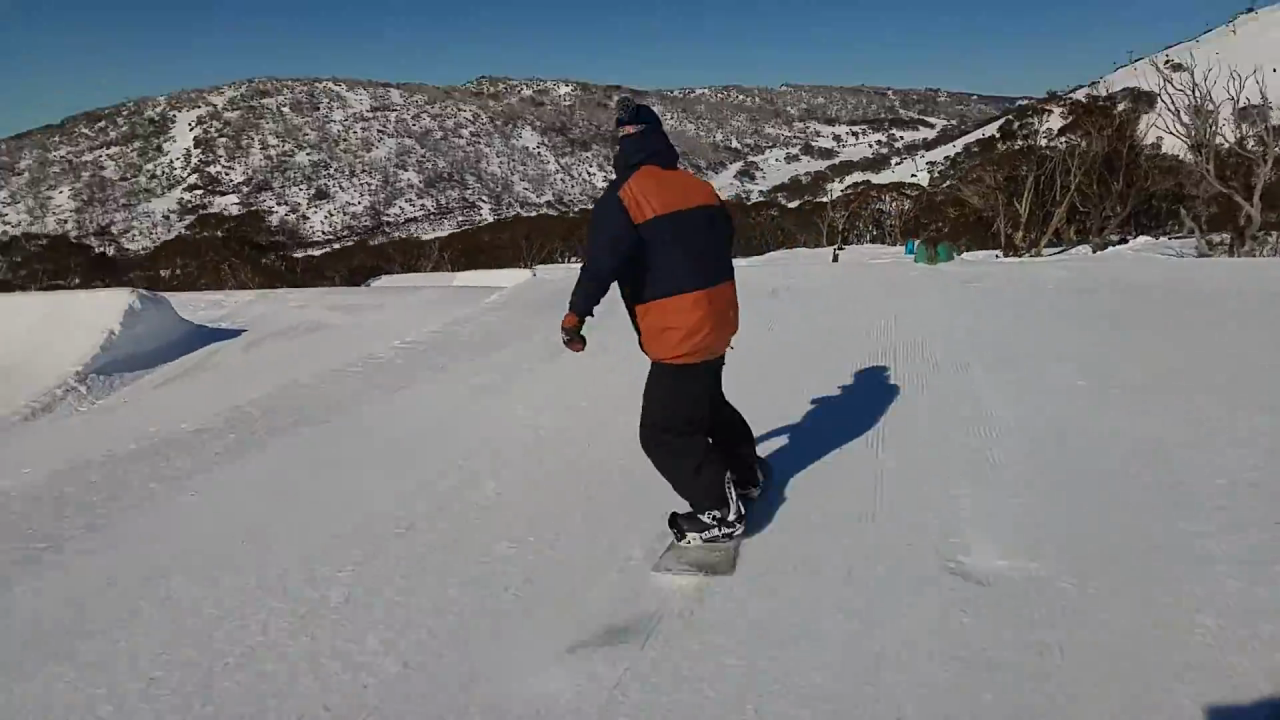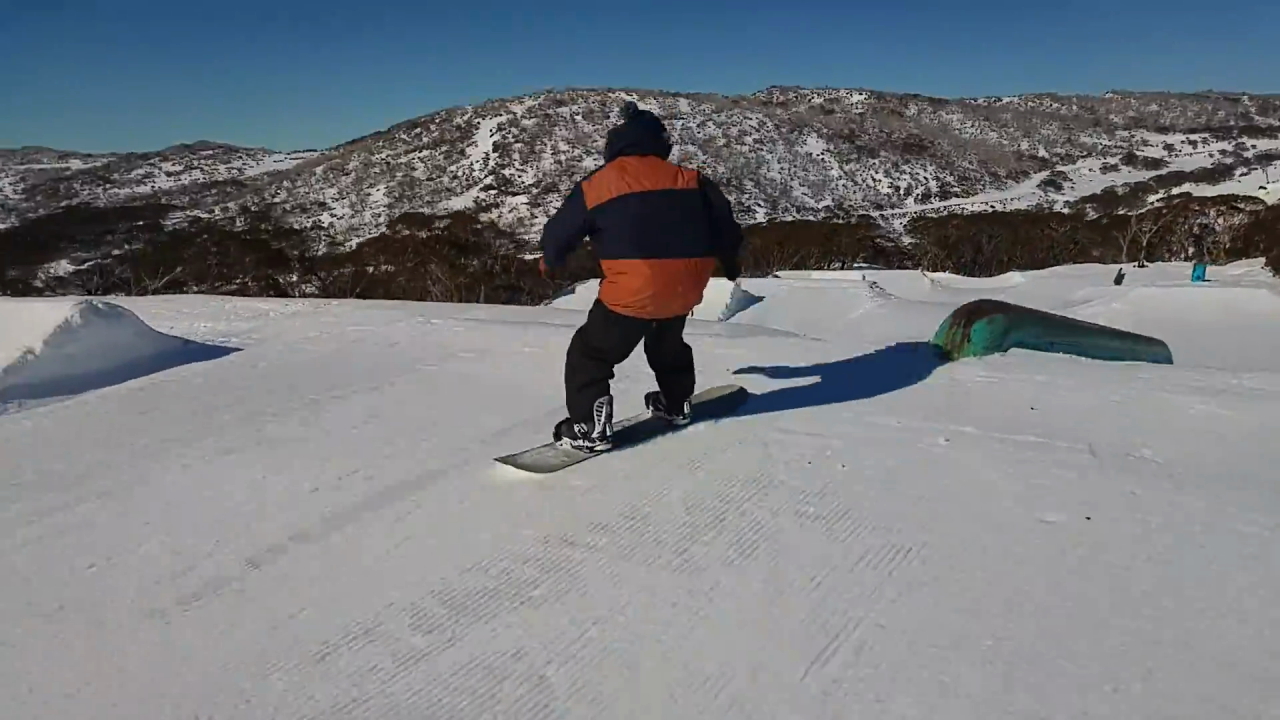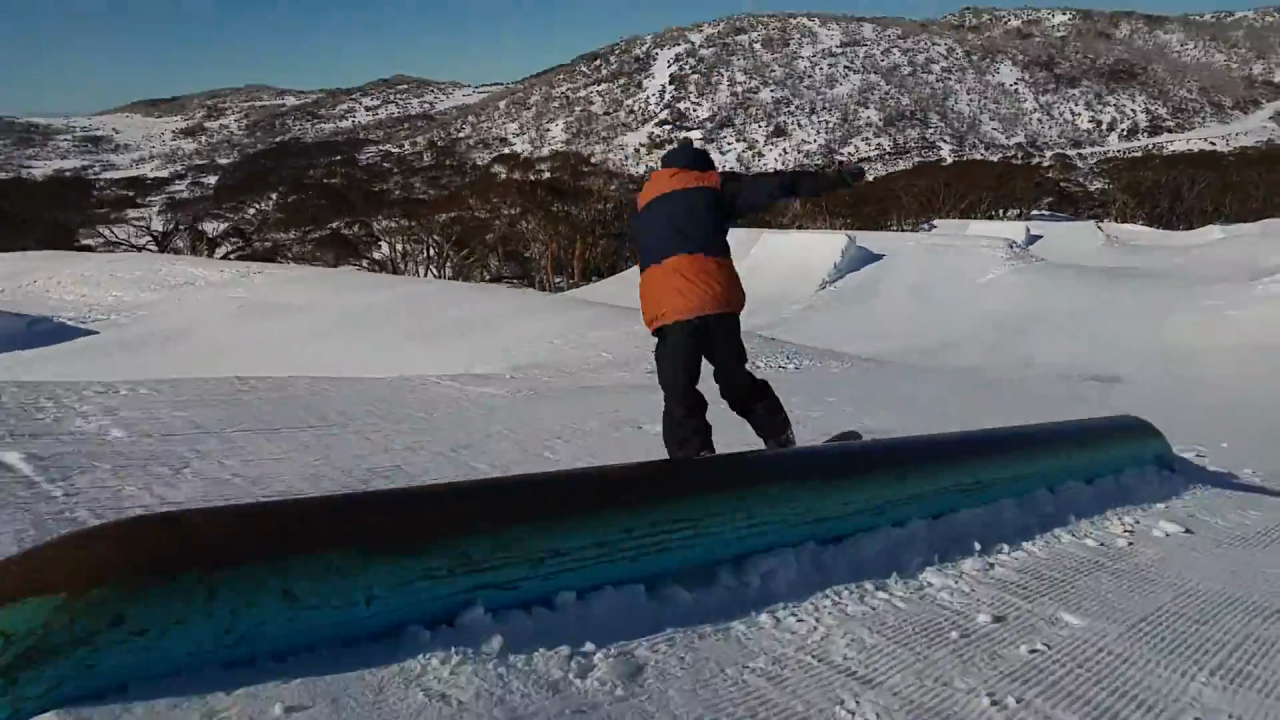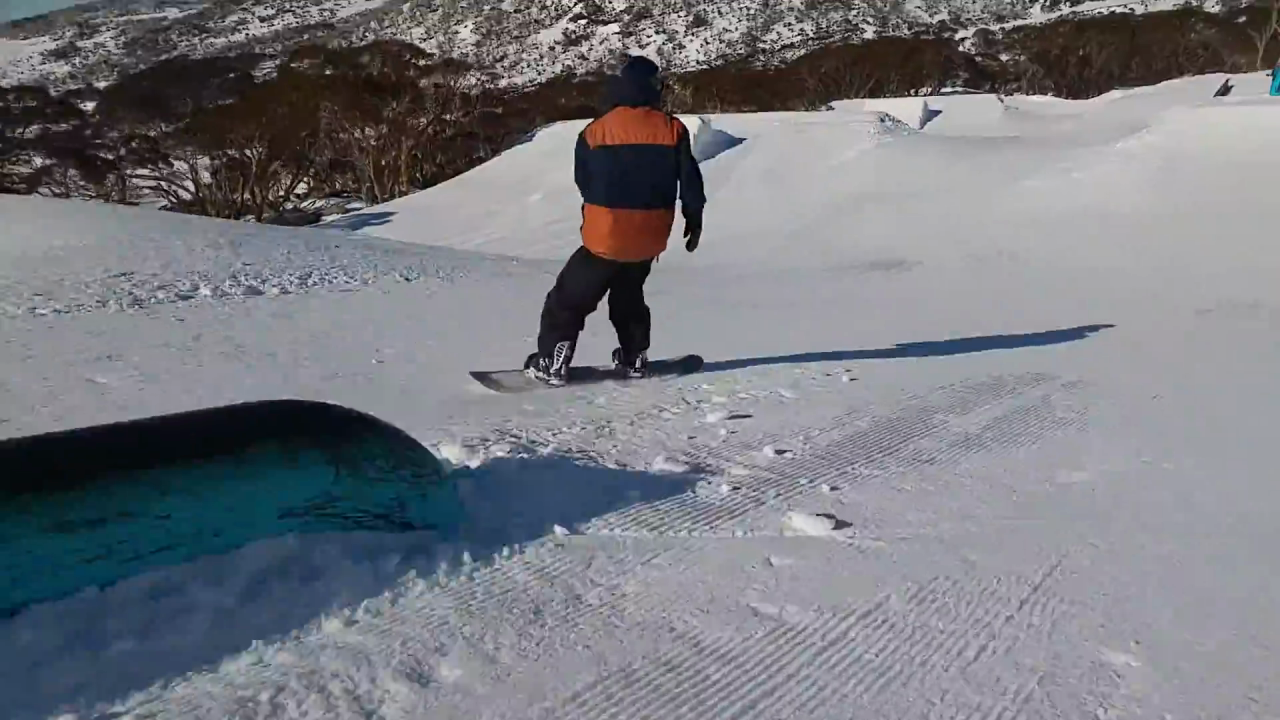
dt=1s
person 1, frame 1
left shoulder: (626, 194)
right shoulder: (699, 187)
left elbow: (602, 263)
left wrist: (575, 315)
left hip: (679, 332)
right hip: (718, 320)
left knee: (668, 432)
right knee: (707, 403)
left ankle: (719, 512)
right ankle: (742, 475)
person 1, frame 2
left shoulder: (596, 185)
right shoulder: (688, 177)
left elbow: (556, 237)
right elbow: (723, 224)
left wrist: (549, 261)
right wrist: (729, 260)
left hip: (632, 288)
right hip: (686, 285)
left knee: (589, 355)
right knee: (667, 344)
left ankle: (589, 427)
right ankle: (677, 402)
person 1, frame 3
left shoulder: (647, 194)
right shoulder: (714, 184)
right elbow: (766, 186)
right wrist: (821, 184)
left hip: (667, 303)
right hip: (713, 296)
left knee: (680, 397)
right knee: (734, 378)
left ankle: (695, 462)
right ankle: (782, 443)
person 1, frame 4
left shoulder: (596, 130)
right shoulder: (671, 128)
left elbow: (585, 180)
right elbow: (690, 178)
right wrist: (693, 219)
left hip: (606, 233)
right hip: (650, 236)
left knee: (569, 299)
right knee: (628, 297)
left ankle: (552, 363)
right ankle: (633, 357)
